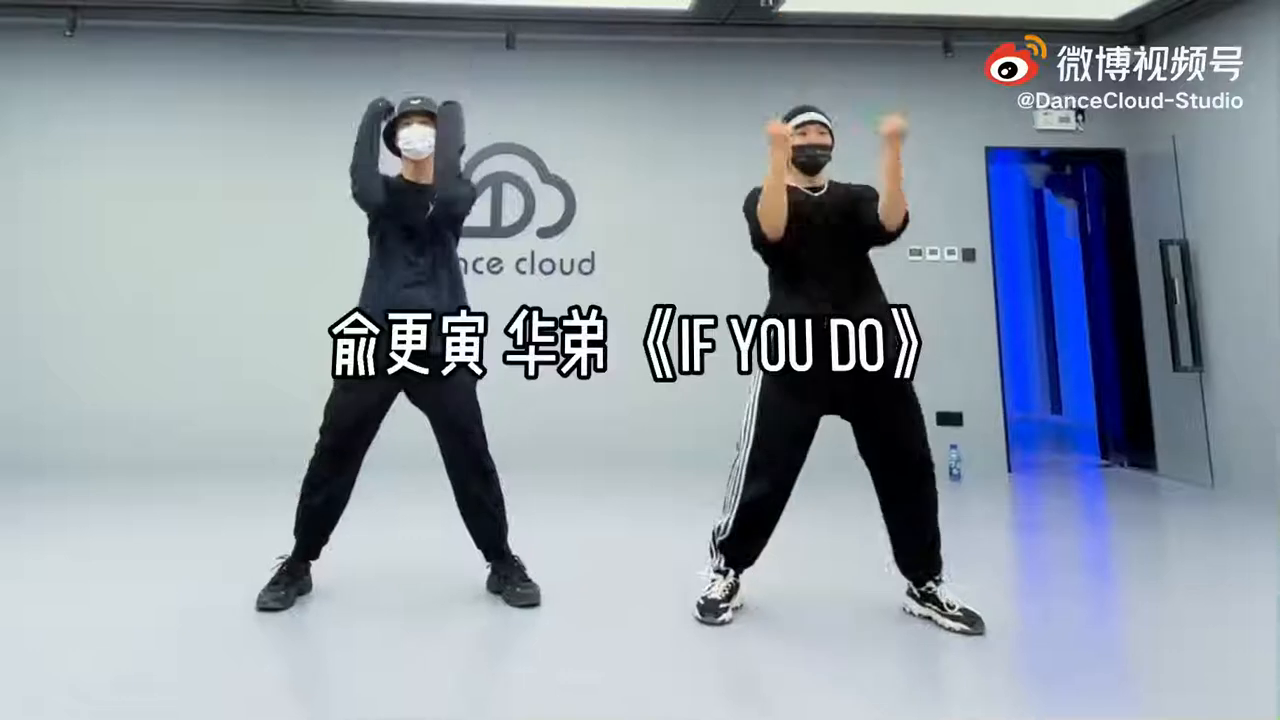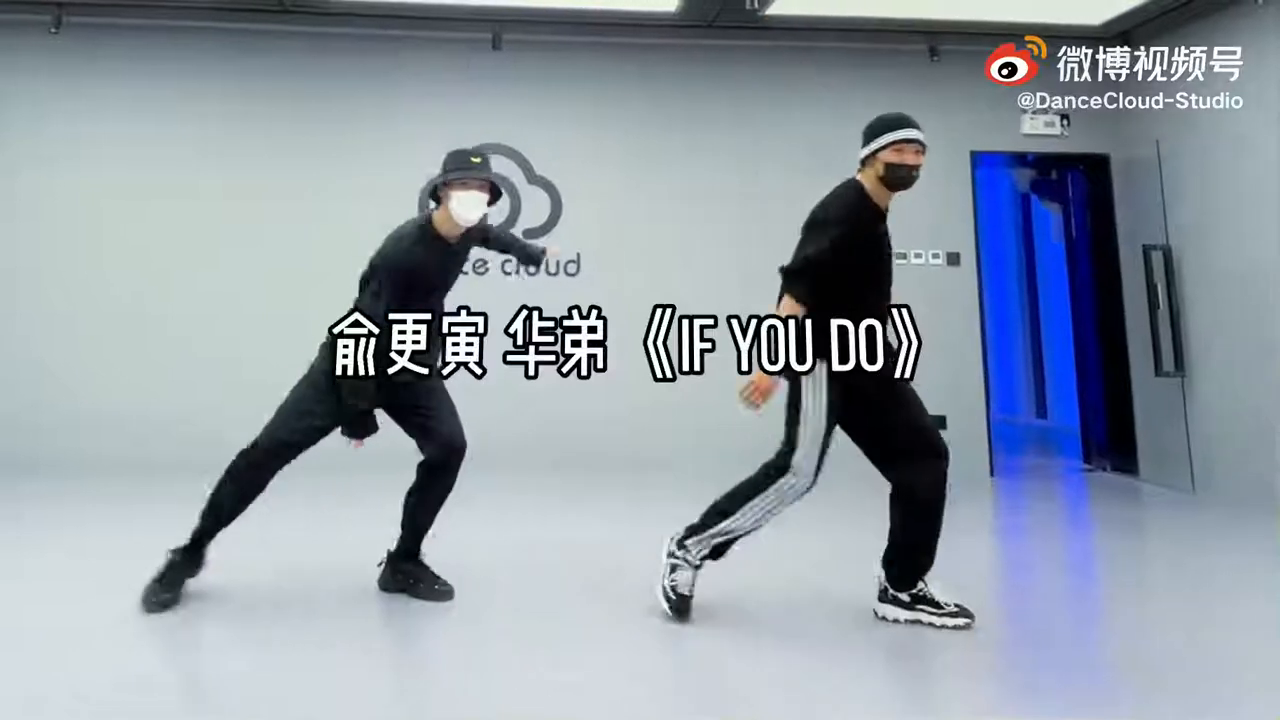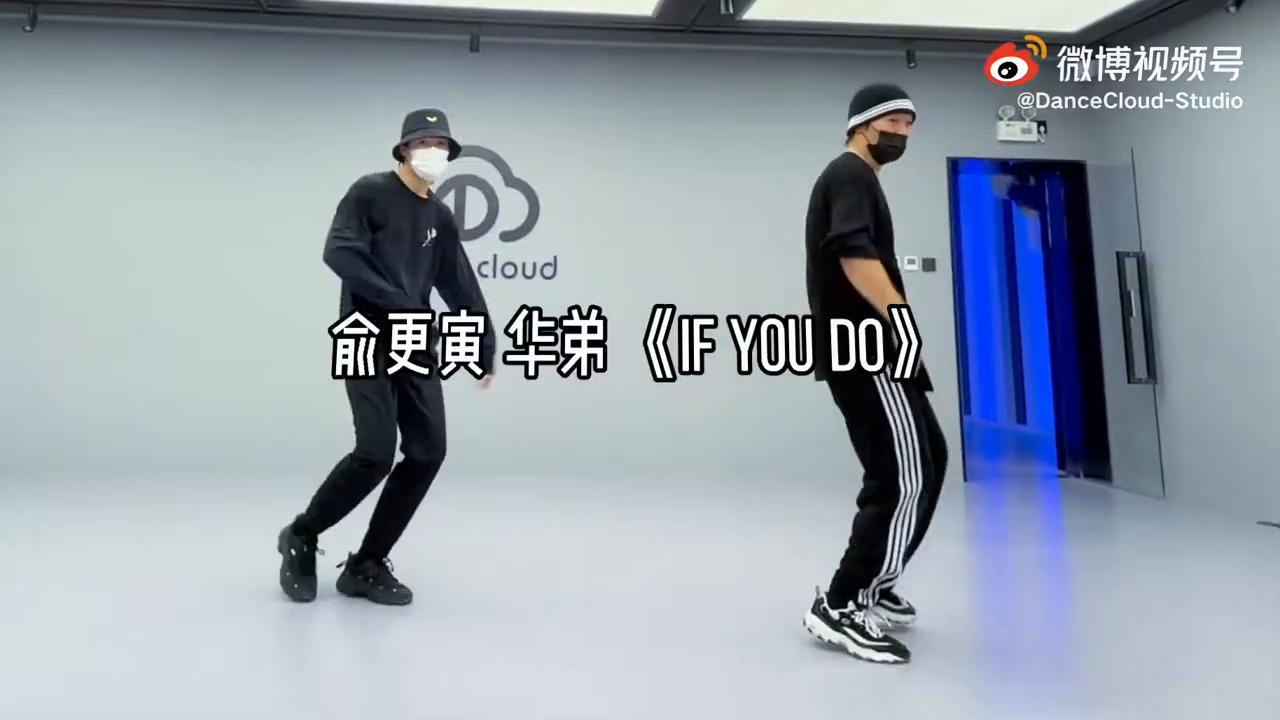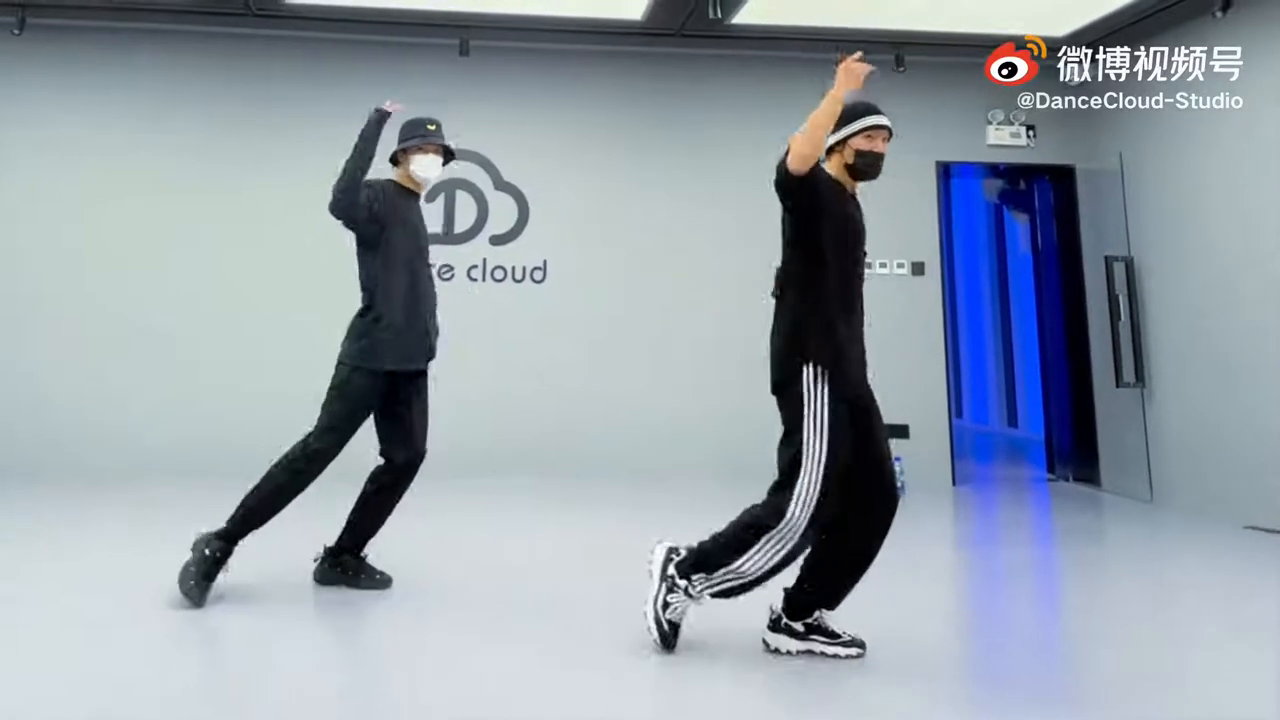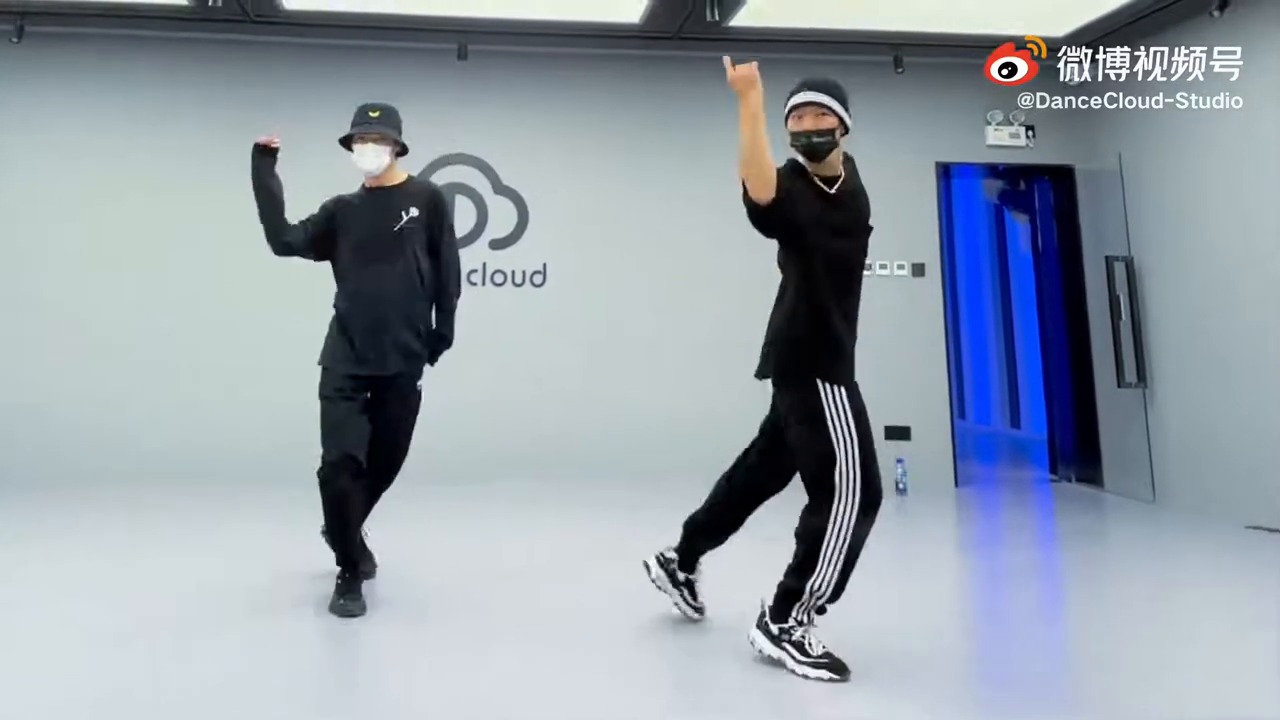
dt=0.7s
person 1, frame 1
left shoulder: (855, 200)
right shoulder: (765, 198)
left elbow: (891, 225)
right elbow: (773, 232)
left wrist: (892, 152)
right wrist: (779, 156)
left knee: (908, 467)
right knee: (763, 467)
left ankle: (925, 584)
right ankle: (726, 573)
person 1, frame 2
left shoulder: (869, 205)
right shoulder: (847, 209)
right elbow: (800, 285)
right hip: (827, 358)
left knee: (924, 457)
right knee: (797, 471)
left ankle: (903, 588)
right ankle: (691, 550)
person 1, frame 3
left shoulder: (849, 178)
right shoulder: (851, 175)
right elbow: (854, 253)
right wrist: (899, 317)
left knee: (923, 463)
right knee: (906, 479)
left ankle: (867, 587)
right ankle: (840, 607)
person 1, frame 4
left shoulder: (846, 204)
right shoulder: (814, 193)
right elbow: (798, 161)
right wrist: (839, 93)
left hip: (843, 370)
right hip: (809, 366)
left knee: (874, 500)
right knee: (803, 504)
left ankle: (797, 617)
right ankle: (685, 570)
person 1, frame 5
left shoulder: (850, 177)
right shoulder: (786, 188)
right elbow: (759, 194)
right wrist: (751, 102)
left hip: (820, 350)
right hip: (812, 357)
left knee: (767, 463)
right knee: (852, 492)
left ankle: (681, 562)
right ankle: (784, 624)
person 2, frame 1
left shoulder: (455, 196)
right shoulder: (384, 194)
left elbow: (450, 190)
right elbow: (363, 187)
left wrist: (451, 123)
right wrist: (371, 121)
left hip: (440, 343)
right hip: (377, 339)
left knee: (470, 455)
right knee: (335, 453)
left ankle: (503, 565)
right ankle: (298, 565)
person 2, frame 2
left shoulder: (462, 230)
right shoulder: (404, 250)
left wrist: (523, 250)
right wrist: (358, 412)
left hip: (409, 365)
left knee: (448, 447)
right knee: (273, 449)
left ankle: (404, 563)
right ankle: (191, 552)
person 2, frame 3
left shoulder: (440, 217)
right shoulder: (370, 192)
left elbow: (459, 283)
right elbow: (338, 253)
left wrist: (487, 344)
right wrist: (392, 301)
left hip: (416, 349)
left knee: (428, 453)
right knee: (376, 453)
left ankle: (366, 565)
right ankle: (301, 537)
person 2, frame 4
left shoulder: (412, 208)
right shoulder: (378, 196)
right elbow: (342, 203)
right wrist: (374, 126)
left hip: (410, 358)
right hip: (372, 355)
left knee: (406, 456)
right knee: (318, 448)
left ankle: (342, 557)
right ankle: (219, 545)
person 2, frame 5
left shoulder: (428, 199)
right shoulder: (341, 211)
left elbow: (447, 274)
right elbow: (283, 241)
left wrist: (443, 332)
right wrist: (263, 167)
left hip: (403, 360)
right hip: (345, 359)
left knee: (383, 464)
right knee: (340, 463)
left ankle: (345, 533)
right ankle: (349, 572)
